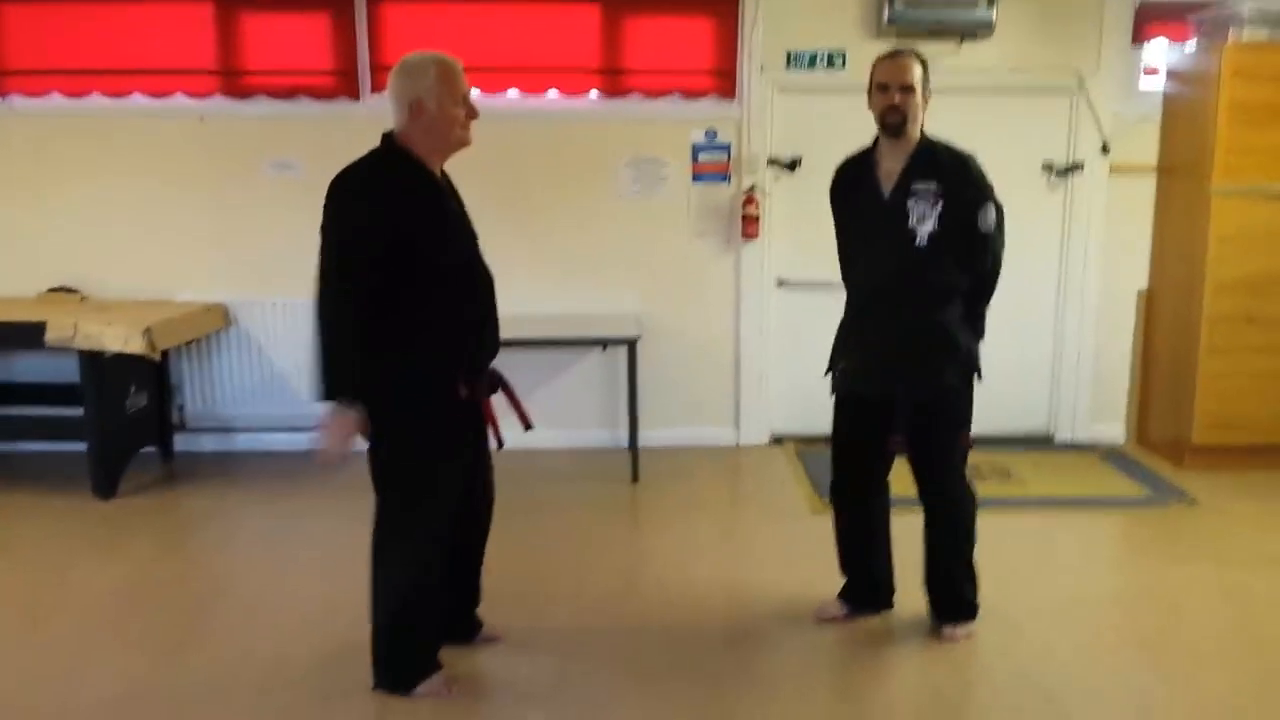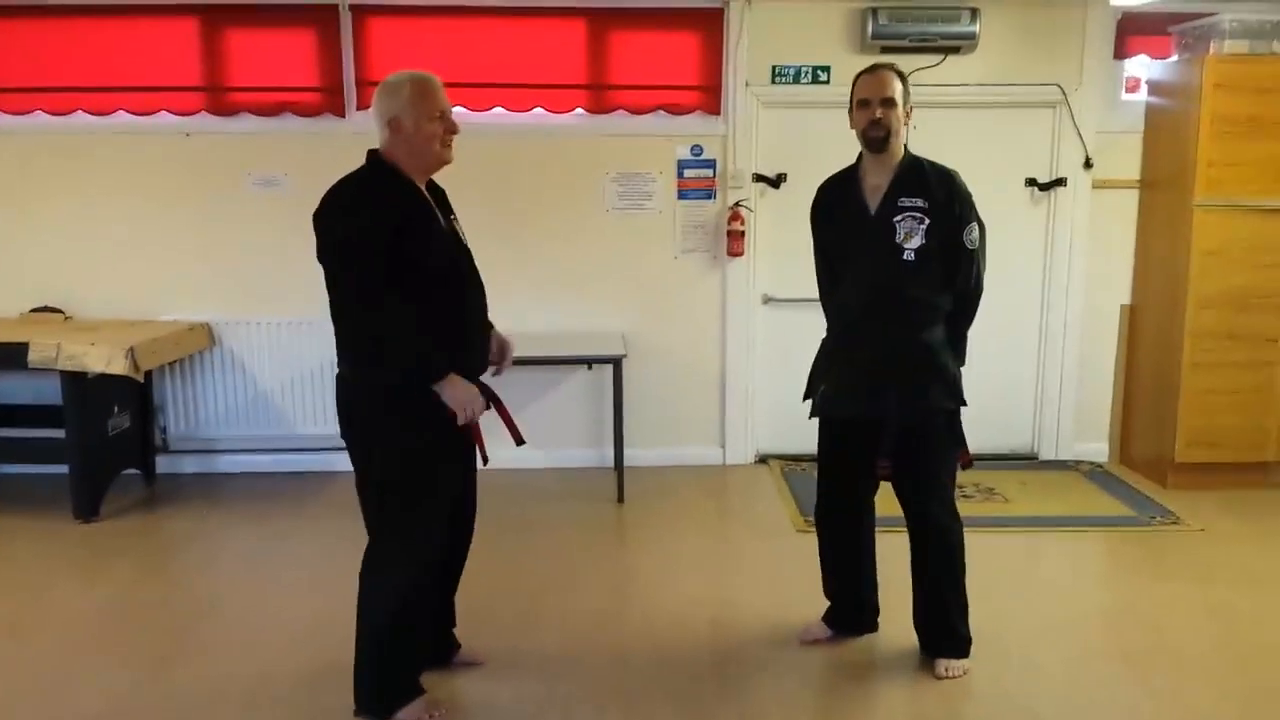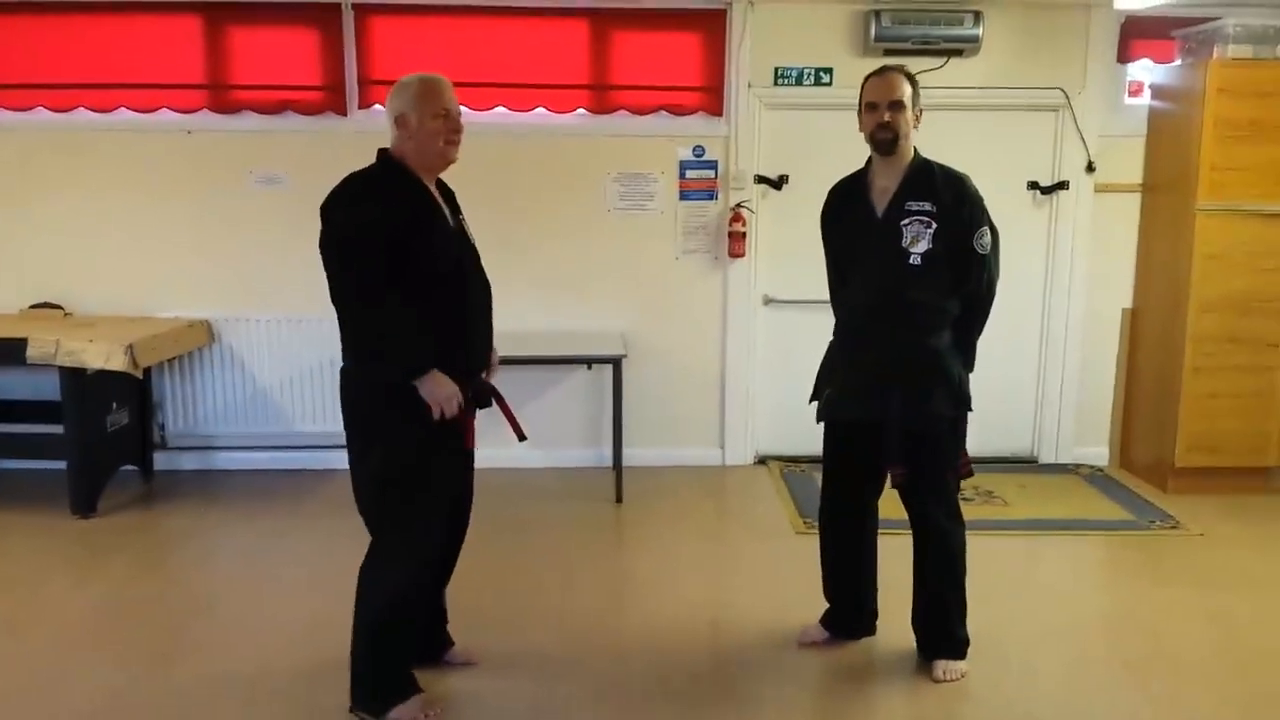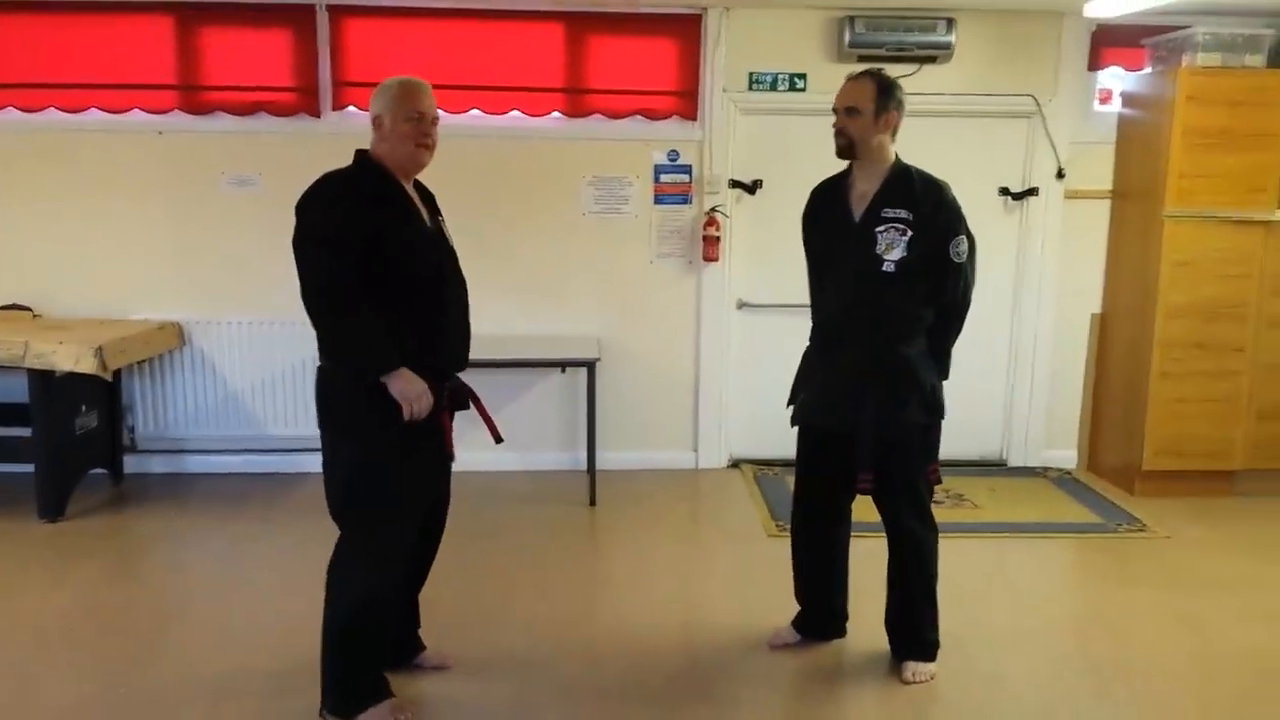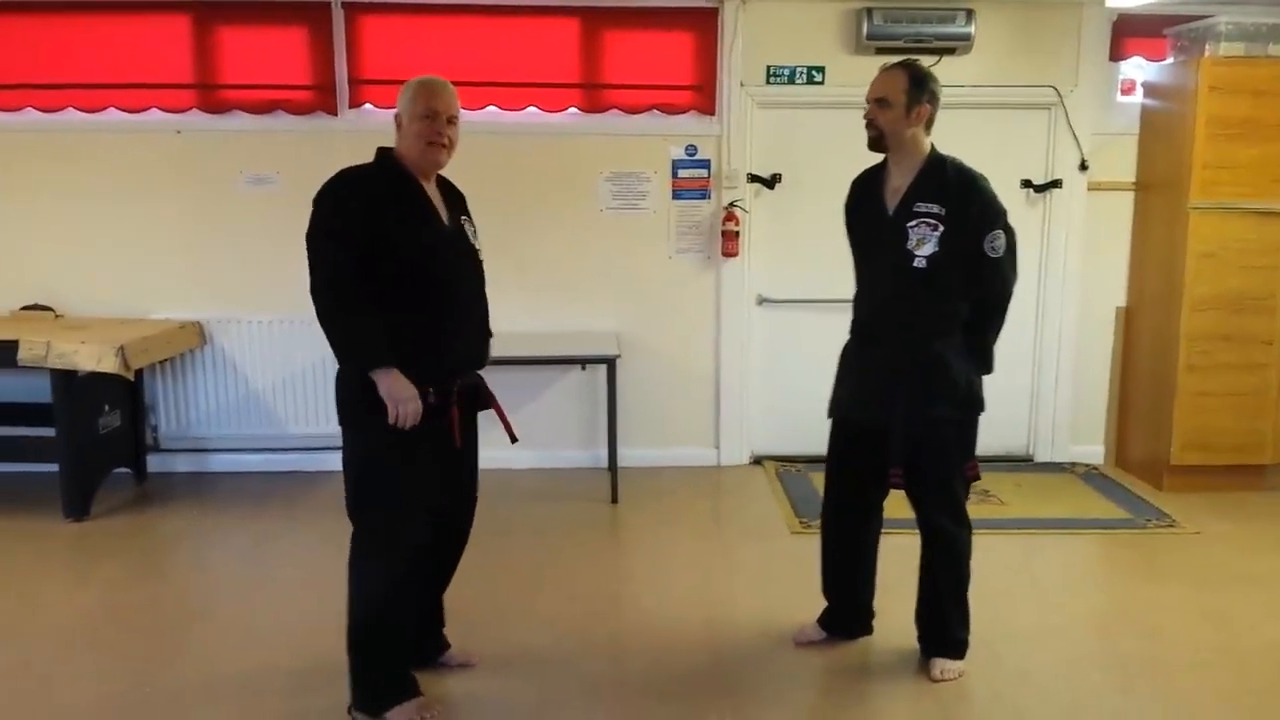
dt=0.4s
person 1, frame 1
left shoulder: (430, 180)
right shoulder: (371, 187)
right elbow: (341, 296)
right wrist: (344, 399)
left hip: (453, 384)
right hip: (405, 389)
left knee: (468, 504)
right knee: (414, 519)
left ankle: (454, 617)
right ankle: (401, 663)
person 1, frame 2
left shoulder: (427, 194)
right shoulder: (356, 203)
right elbow: (371, 312)
left wrist: (481, 334)
right wrist: (443, 377)
left hip: (443, 398)
right hip: (394, 404)
left knee: (449, 527)
right knee: (404, 540)
left ankle: (431, 640)
person 1, frame 3
left shoulder: (437, 194)
right shoulder: (363, 198)
right elbow: (363, 302)
left wrist: (474, 351)
right wrist: (423, 373)
left hip: (445, 393)
right hip: (395, 398)
left knee: (443, 524)
right knee: (404, 535)
left ankle: (424, 637)
person 1, frame 4
left shoulder: (418, 198)
right shoulder: (337, 197)
right elbow: (330, 301)
left wrist: (441, 364)
right wrist: (391, 372)
left hip: (423, 393)
right hip: (370, 399)
left knee: (419, 525)
right knee: (375, 534)
left ankle: (396, 640)
person 1, frame 5
left shoulder: (450, 199)
right shoulder: (353, 193)
right elbow: (335, 295)
left wrist: (477, 342)
right wrist: (381, 372)
left hip: (449, 393)
right hip: (389, 396)
left knee: (446, 522)
right knee: (390, 534)
left ankle: (420, 639)
person 2, frame 1
left shoulder: (957, 173)
right shoulder: (850, 177)
left elbow: (985, 262)
left wrist: (955, 331)
right wrist: (871, 323)
left hip: (937, 356)
right hip: (865, 349)
left knee: (944, 484)
right knee: (854, 477)
left ankle: (954, 605)
right ankle: (866, 589)
person 2, frame 2
left shoulder: (943, 188)
right shoulder: (832, 195)
left elbow: (967, 283)
left wrist: (935, 350)
right wrist: (853, 342)
left hip: (924, 376)
right hip: (848, 371)
left knee: (931, 510)
right knee: (840, 502)
left ankle: (946, 636)
right ankle: (850, 611)
person 2, frame 3
left shoulder: (953, 193)
right shoulder: (842, 199)
left elbow: (979, 286)
left wrist: (943, 355)
right wrist: (862, 347)
left hip: (930, 381)
right hip: (854, 374)
left knee: (935, 513)
right knee: (844, 505)
left ankle: (943, 639)
right ankle: (849, 614)
person 2, frame 4
left shoulder: (931, 199)
right shoulder: (823, 199)
left elbow: (954, 295)
left wrist: (917, 362)
right wrist: (837, 352)
left hip: (903, 389)
right hip: (829, 379)
left knee: (908, 518)
right knee: (816, 508)
left ankle: (915, 642)
right ankle: (820, 617)
person 2, frame 5
left shoulder: (966, 191)
right shoulder: (863, 190)
left elbow: (995, 286)
left wrist: (960, 358)
right wrist: (878, 346)
left hip: (940, 383)
right hip: (867, 372)
left knee: (941, 515)
right knee: (847, 503)
left ankle: (944, 639)
right ankle: (845, 615)
